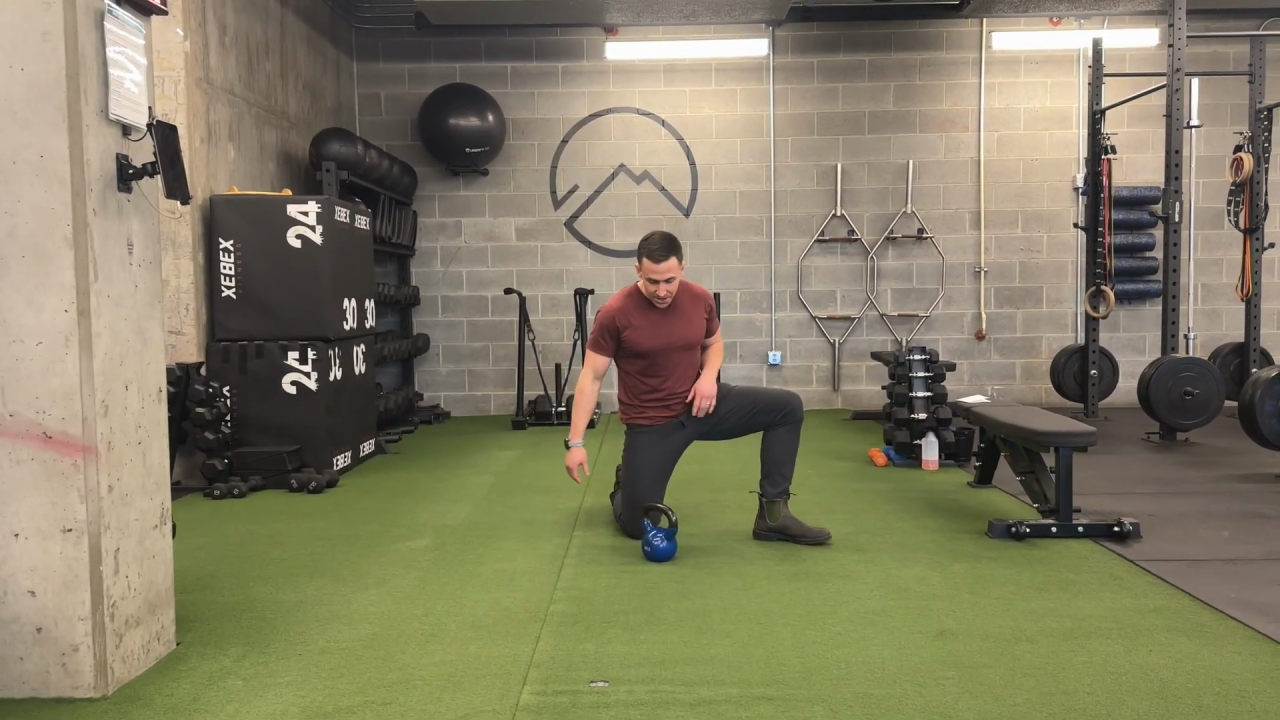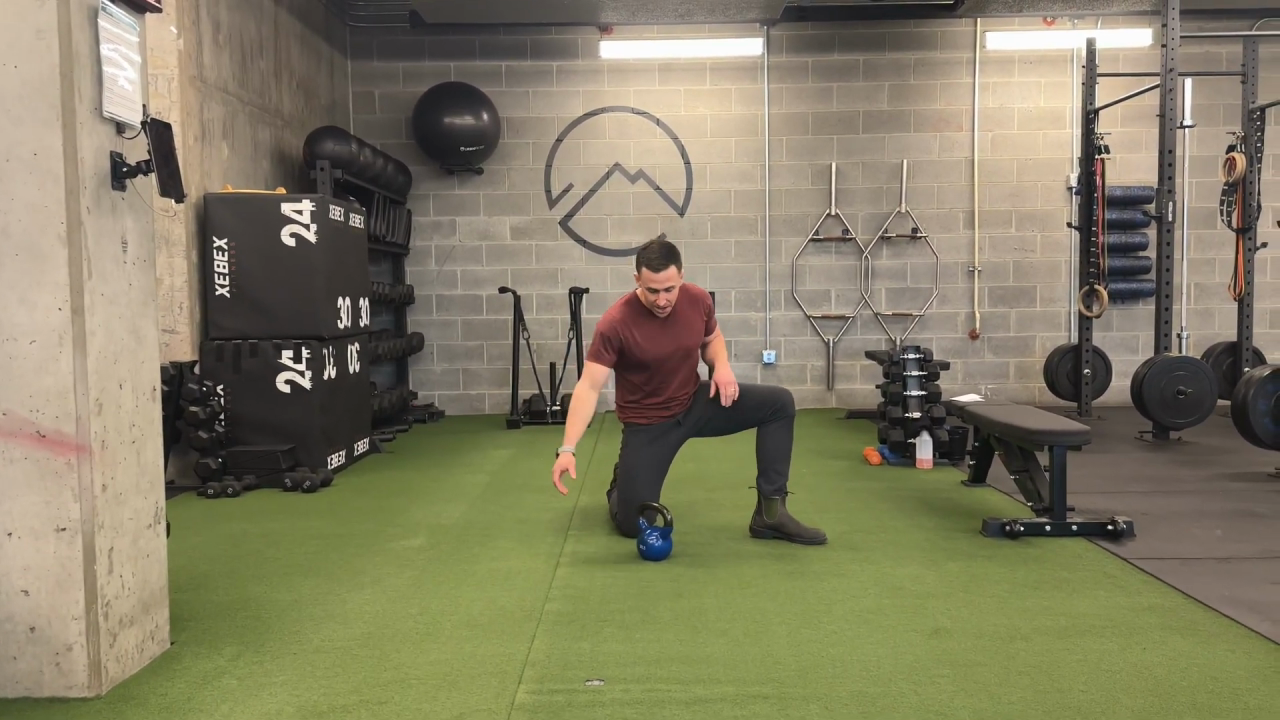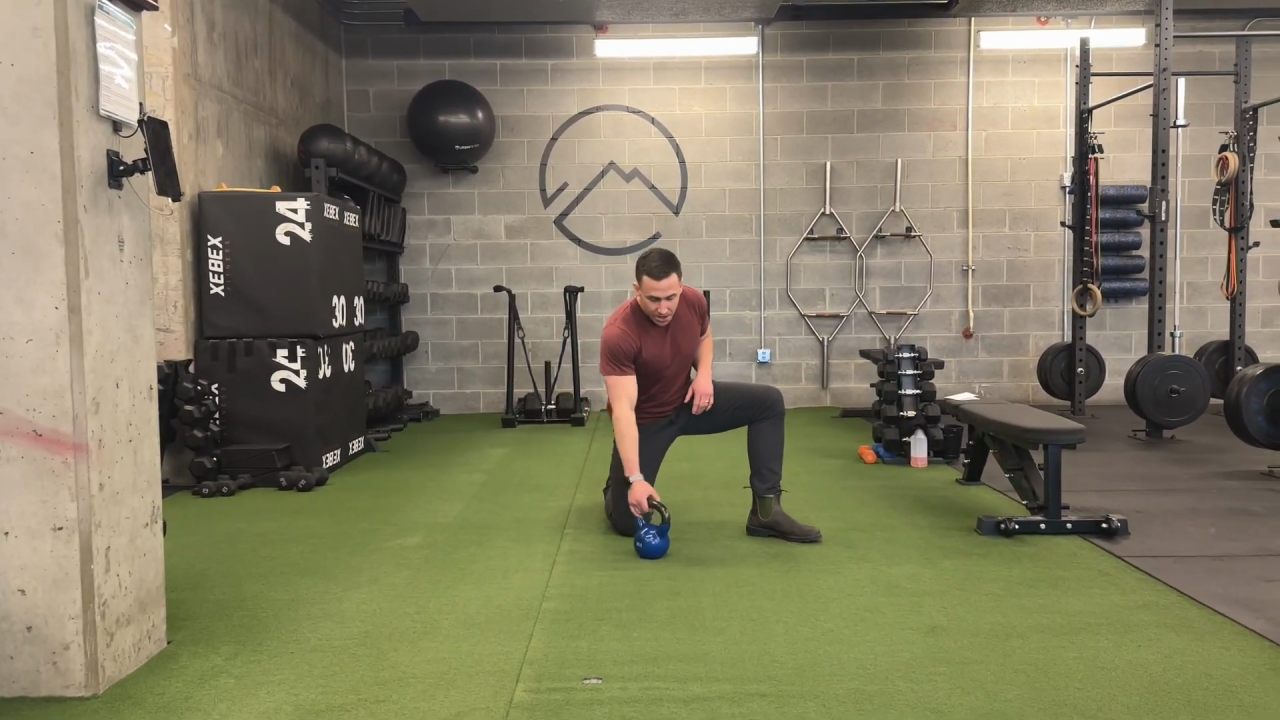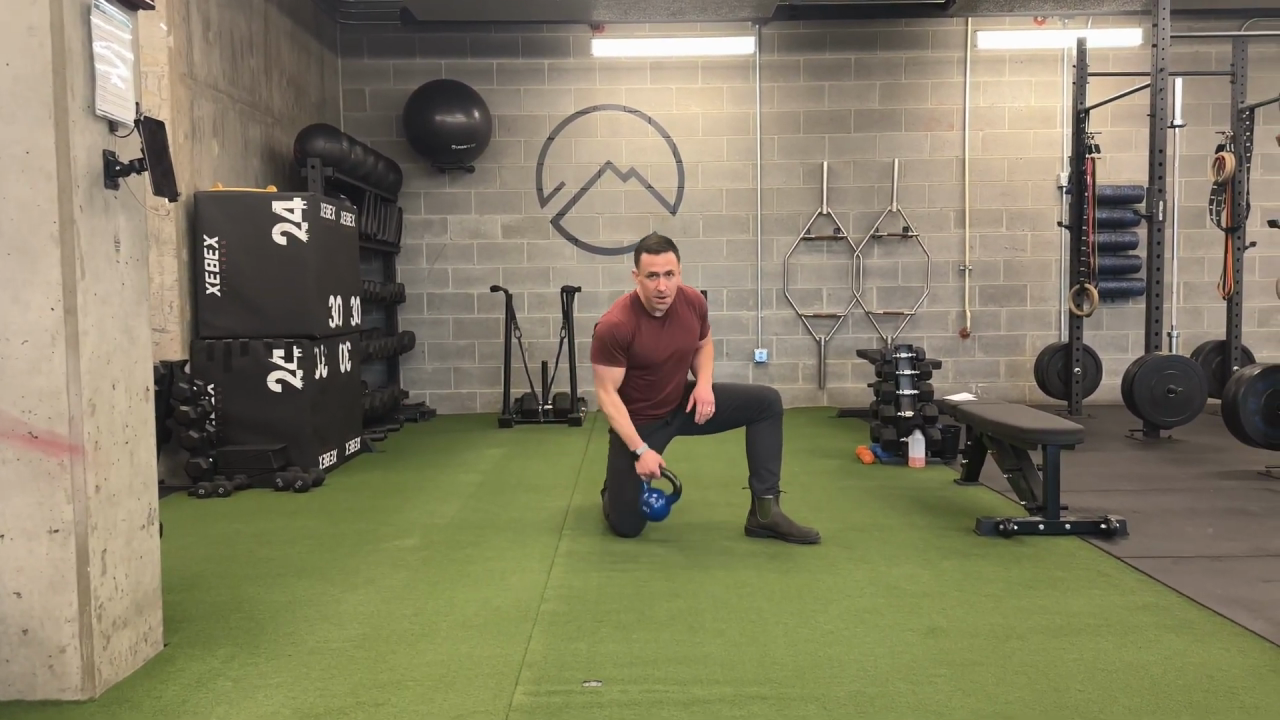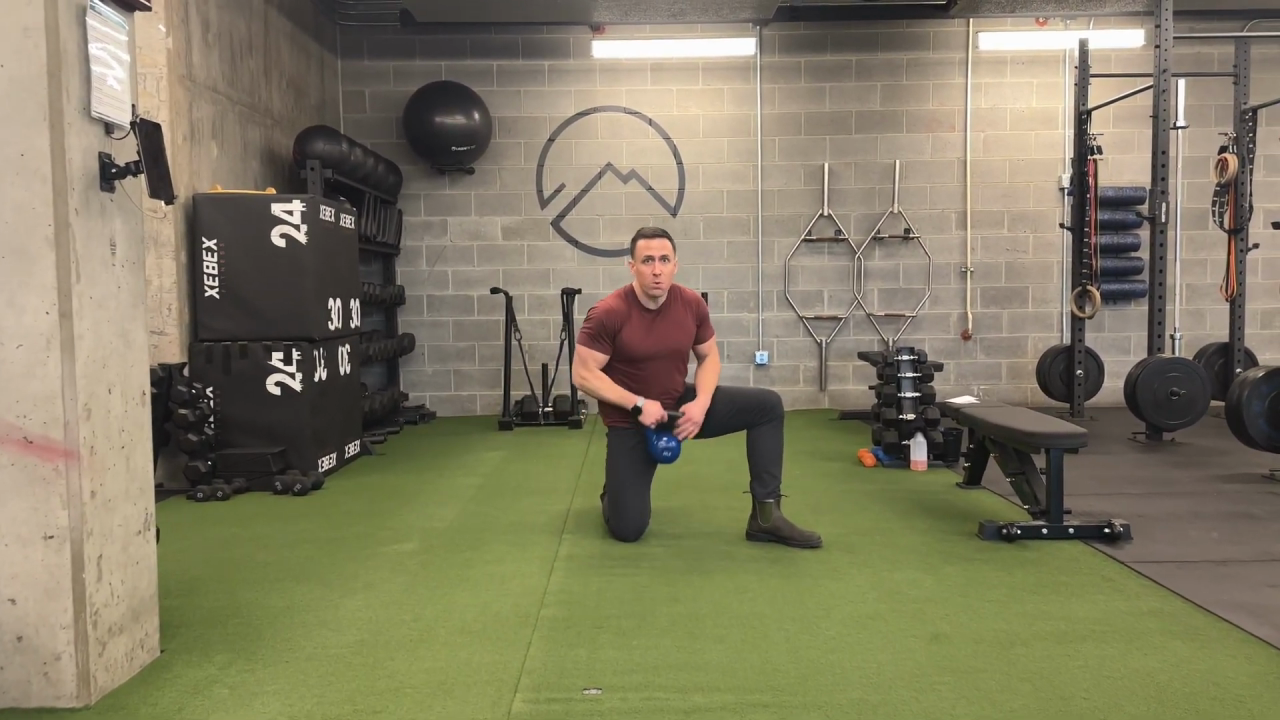
dt=0.3s
person 1, frame 1
left shoulder: (700, 299)
right shoulder: (615, 313)
right elbow: (591, 377)
left wrist: (709, 375)
right wrist: (575, 443)
left hip: (698, 405)
right hip: (650, 423)
left knee: (788, 407)
right knee: (637, 525)
left ankle: (773, 513)
right ankle: (625, 486)
person 1, frame 2
left shoulder: (698, 299)
right shoulder: (615, 323)
left elbow: (712, 338)
right elbow: (589, 387)
left wrist: (722, 366)
right wrist: (567, 449)
left hip: (696, 400)
right hip: (647, 422)
left knee: (778, 402)
right knee: (633, 524)
left ankle: (770, 512)
right ankle: (622, 482)
person 1, frame 3
left shoulder: (694, 302)
right shoulder: (619, 334)
right elbow: (623, 410)
left wrist: (704, 374)
right wrist: (634, 479)
left hip: (686, 403)
right hip: (643, 421)
left knee: (768, 402)
right knee: (629, 522)
left ankle: (766, 511)
right ankle: (621, 487)
person 1, frame 4
left shoulder: (693, 303)
right shoulder: (615, 325)
right elbow: (607, 394)
left wrist: (704, 383)
right wrist: (639, 451)
left hip: (683, 403)
right hip: (637, 421)
left knee: (766, 402)
right knee: (627, 524)
left ankle: (764, 512)
right ankle: (617, 485)
person 1, frame 5
left shoulder: (692, 304)
right shoulder: (607, 313)
left elbow: (709, 357)
right elbow: (583, 375)
left wrist: (701, 402)
right wrist: (638, 404)
left hip: (681, 404)
right hip: (630, 423)
left knee: (768, 405)
right knee: (628, 528)
left ankle: (766, 515)
right ankle: (616, 489)
